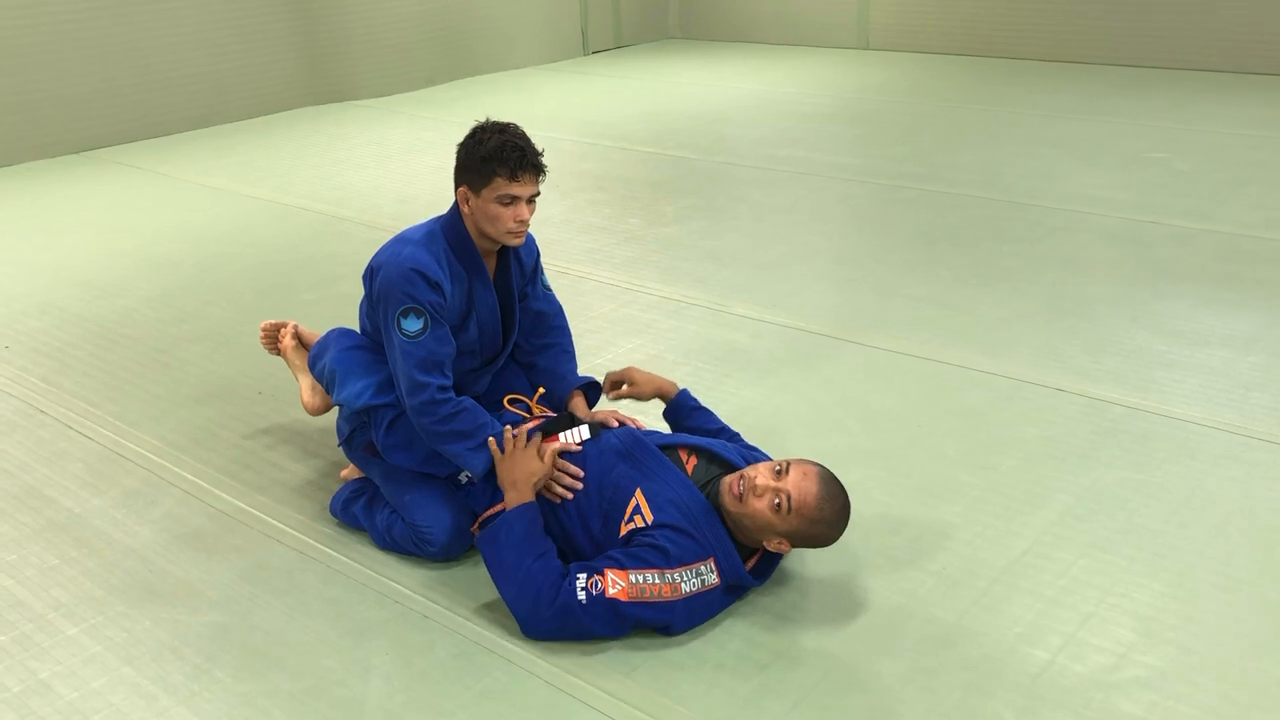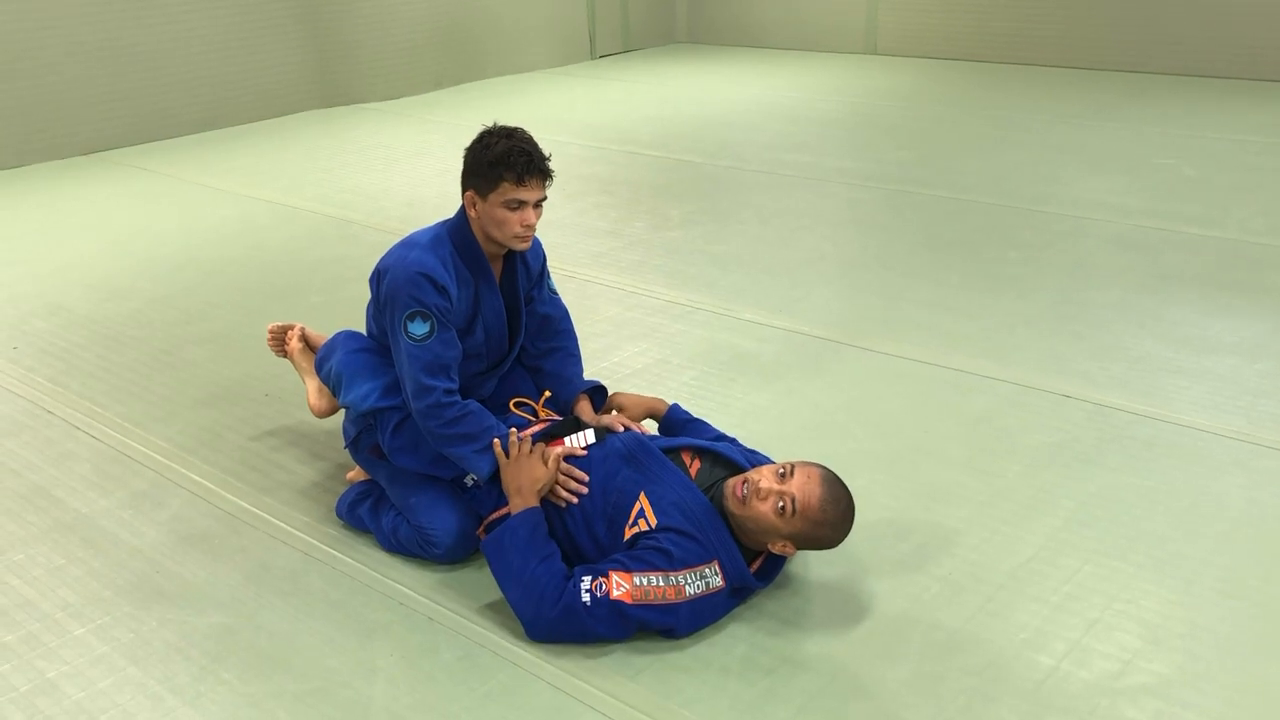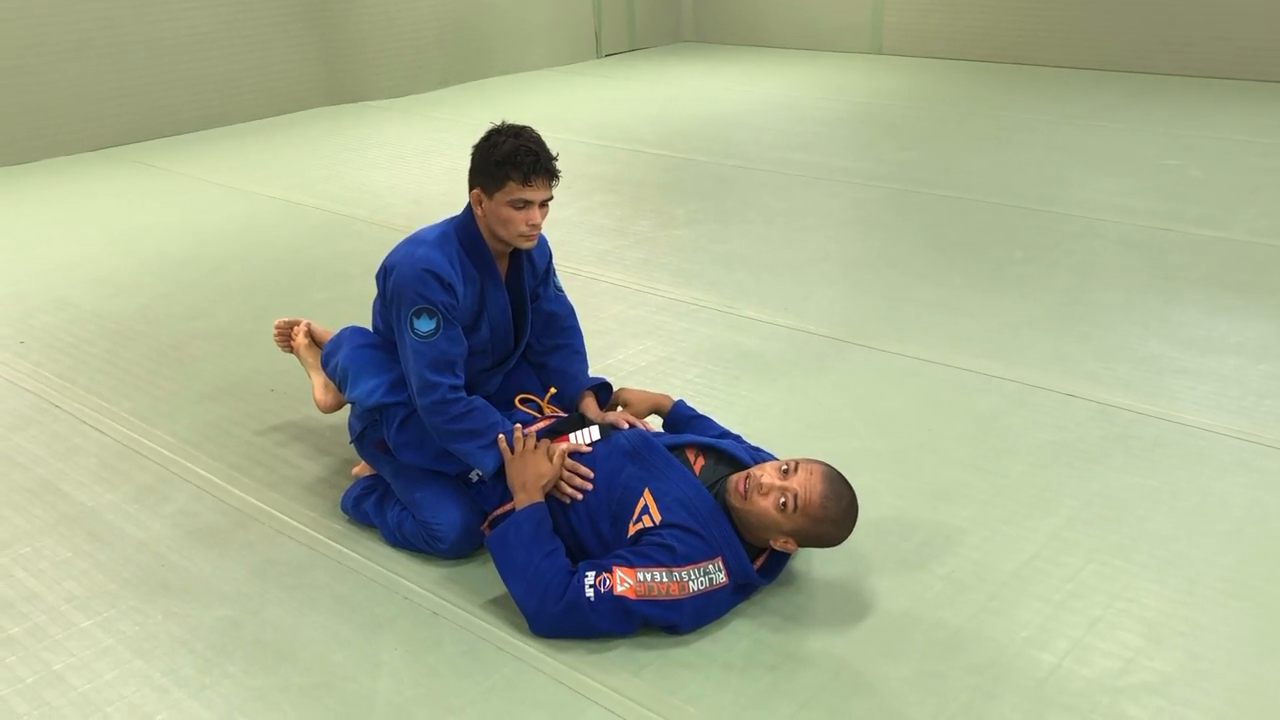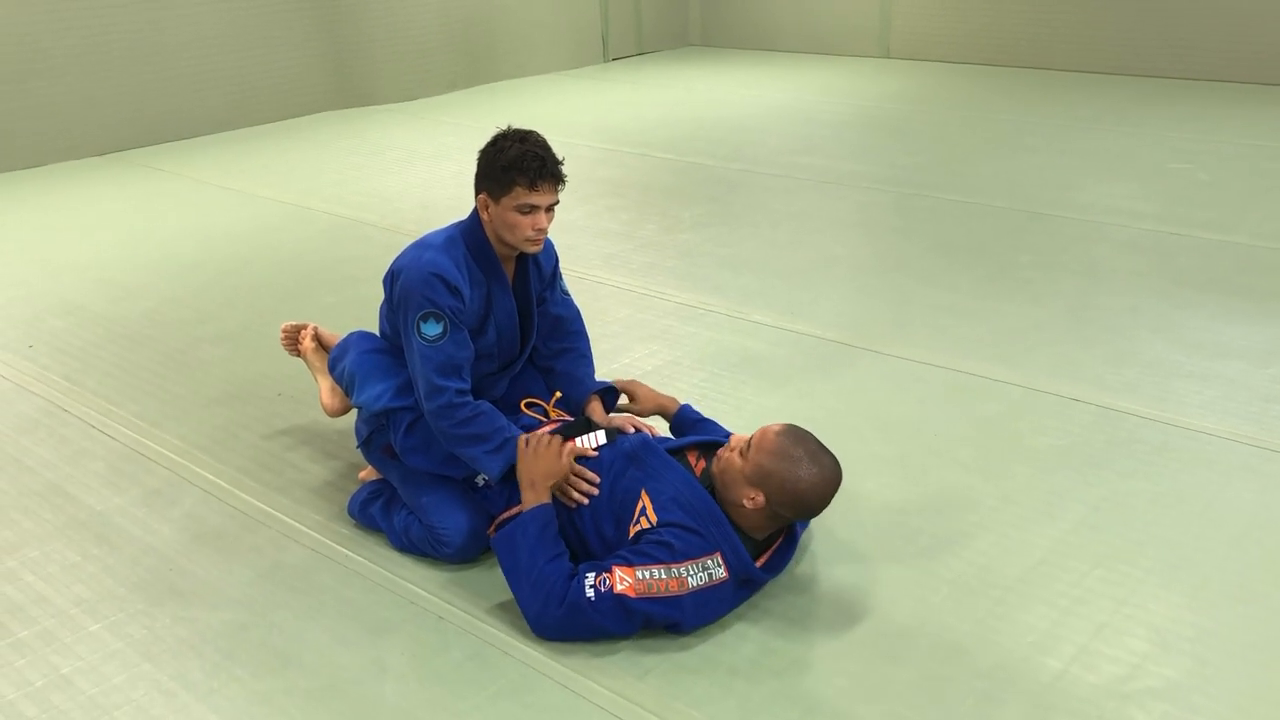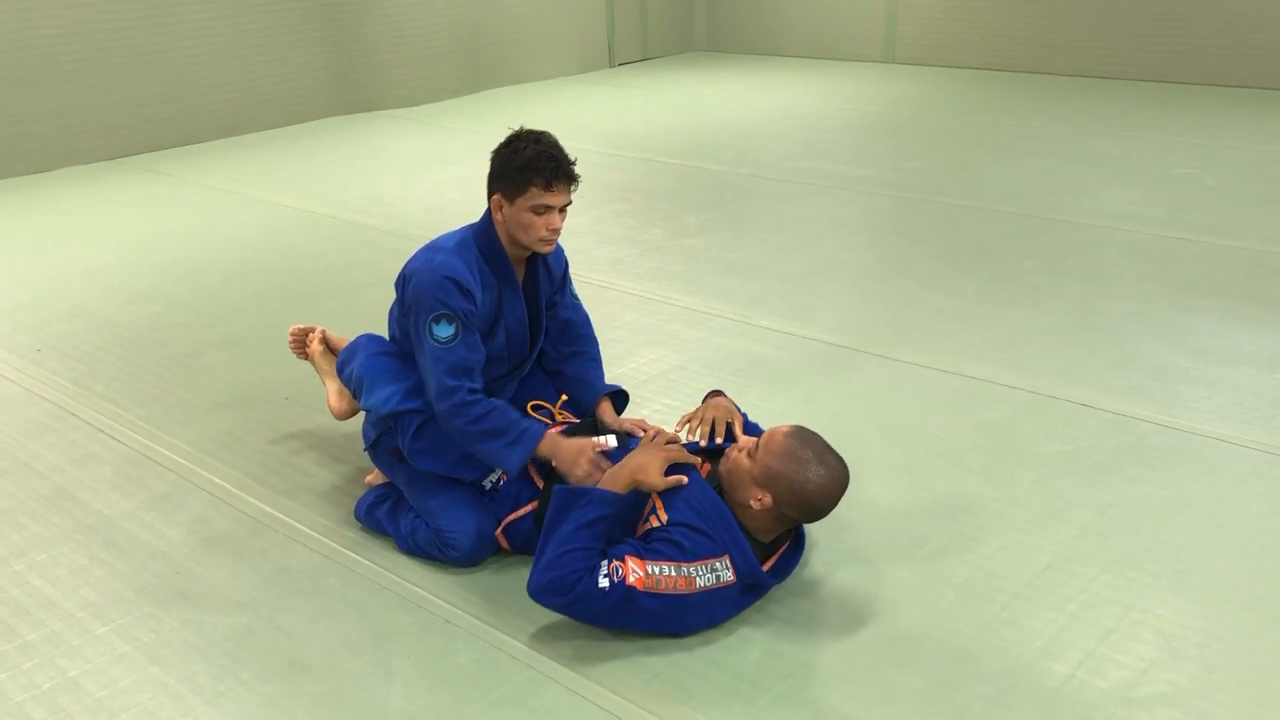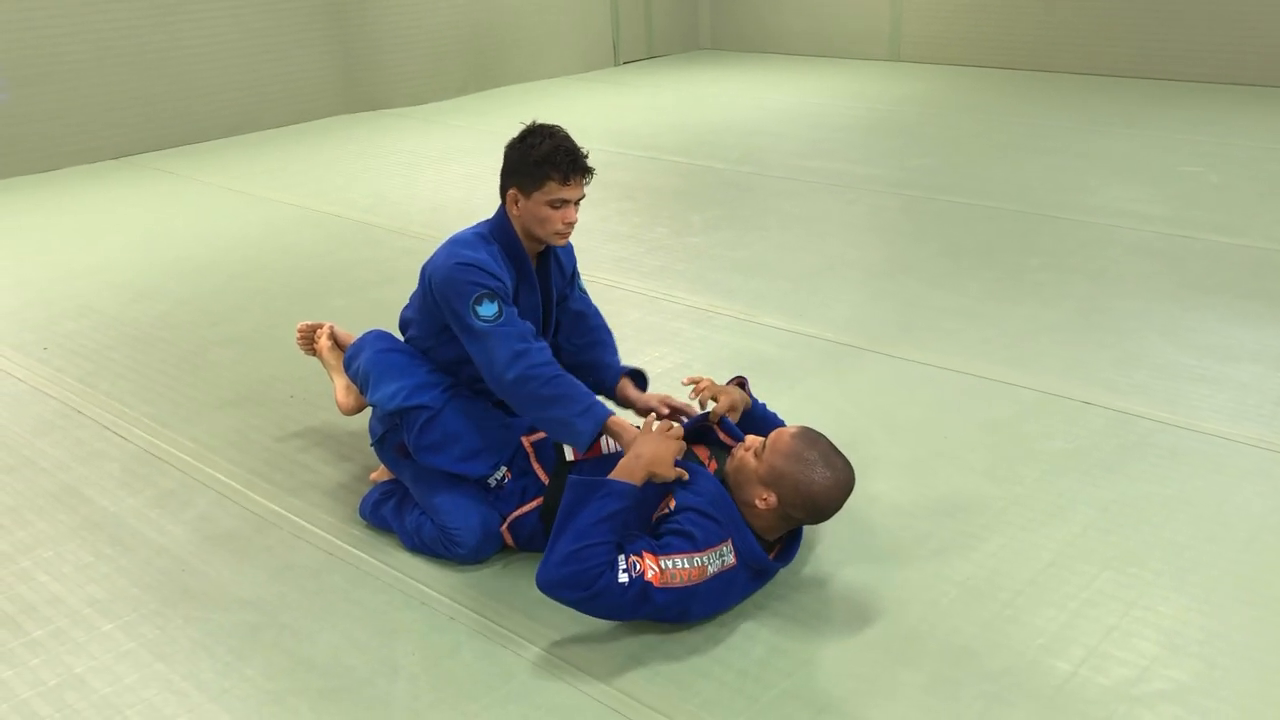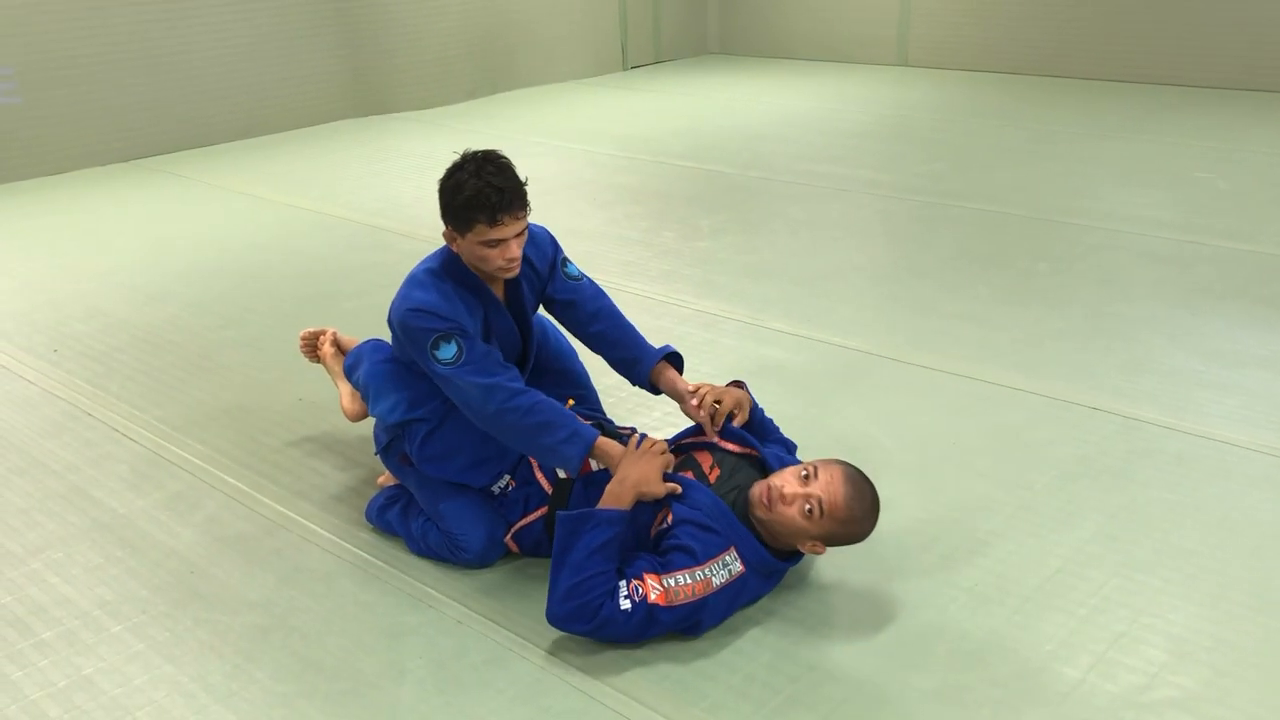
dt=0.7s
person 1, frame 1
left shoulder: (683, 561)
right shoulder: (750, 463)
left elbow: (545, 606)
left wrist: (520, 494)
right wrist: (667, 390)
left hip: (486, 480)
right hip: (538, 427)
left ankle: (329, 360)
right ankle: (326, 360)
person 1, frame 2
left shoulder: (688, 563)
right shoulder: (754, 469)
left elbow: (551, 610)
left wrist: (523, 501)
right wrist: (658, 407)
left hip: (496, 487)
person 1, frame 3
left shoulder: (692, 560)
right shoulder: (751, 461)
left elbow: (555, 605)
left wrist: (526, 496)
right wrist: (663, 404)
right ankle: (339, 360)
person 1, frame 4
left shoulder: (689, 560)
right shoulder: (739, 510)
left elbow: (561, 611)
left wrist: (533, 494)
right wrist: (671, 408)
left hip: (526, 491)
left ankle: (347, 371)
person 1, frame 5
left shoulder: (691, 558)
right shoulder: (774, 522)
left elbow: (559, 584)
right elbow: (748, 440)
left wrist: (619, 481)
right wrist: (723, 406)
left hip: (522, 489)
left ankle: (354, 364)
person 1, frame 6
left shoulder: (703, 550)
right shoulder: (776, 516)
left elbow: (573, 578)
right elbow: (773, 439)
left wrist: (633, 469)
right wrist: (739, 401)
left hip: (523, 486)
left knee: (406, 393)
left ankle: (361, 358)
person 1, frame 7
left shoulder: (716, 561)
right shoulder: (770, 467)
left elbow: (580, 610)
right elbow: (772, 442)
left wrist: (621, 492)
right wrist: (740, 400)
left hip: (527, 494)
left knee: (405, 391)
left ankle: (361, 365)
right ankle: (361, 367)
person 2, frame 1
left shoulder: (519, 248)
right shoulder: (410, 270)
left elbow: (545, 339)
right elbow: (429, 399)
left wrist: (580, 412)
left hip: (478, 387)
right hip: (397, 414)
right knee: (446, 533)
person 2, frame 2
left shoulder: (525, 253)
right shoulder: (417, 273)
left elbow: (551, 343)
right elbow: (435, 402)
left wrist: (585, 416)
left hip: (483, 390)
right hip: (405, 416)
right knee: (449, 536)
person 2, frame 3
left shoulder: (531, 250)
right shoulder: (424, 270)
left elbow: (556, 339)
right elbow: (440, 398)
left wrist: (590, 411)
left hip: (489, 386)
right hip: (413, 412)
right knee: (454, 530)
person 2, frame 4
left shoulder: (537, 254)
right shoulder: (430, 274)
left elbow: (562, 342)
right elbow: (446, 402)
left wrist: (595, 414)
left hip: (492, 390)
right hip: (416, 415)
right knee: (459, 536)
person 2, frame 5
left shoulder: (546, 257)
right shoulder: (443, 275)
left elbow: (572, 344)
right elbow: (458, 400)
left wrist: (606, 417)
right wrist: (551, 447)
left hip: (502, 394)
right hip: (427, 418)
right knee: (467, 538)
right ankle: (401, 477)
person 2, frame 6
left shoulder: (554, 252)
right shoulder: (466, 268)
left elbow: (579, 337)
right elbow: (521, 371)
left wrist: (631, 395)
right wrist: (618, 429)
left hip: (504, 402)
right hip: (436, 412)
person 2, frame 7
left shoulder: (534, 247)
right shoulder: (423, 308)
left elbow: (595, 316)
right elbow: (503, 403)
left wrist: (676, 386)
right wrist: (609, 453)
right hip: (436, 425)
right knee: (477, 544)
right ankle: (412, 479)
